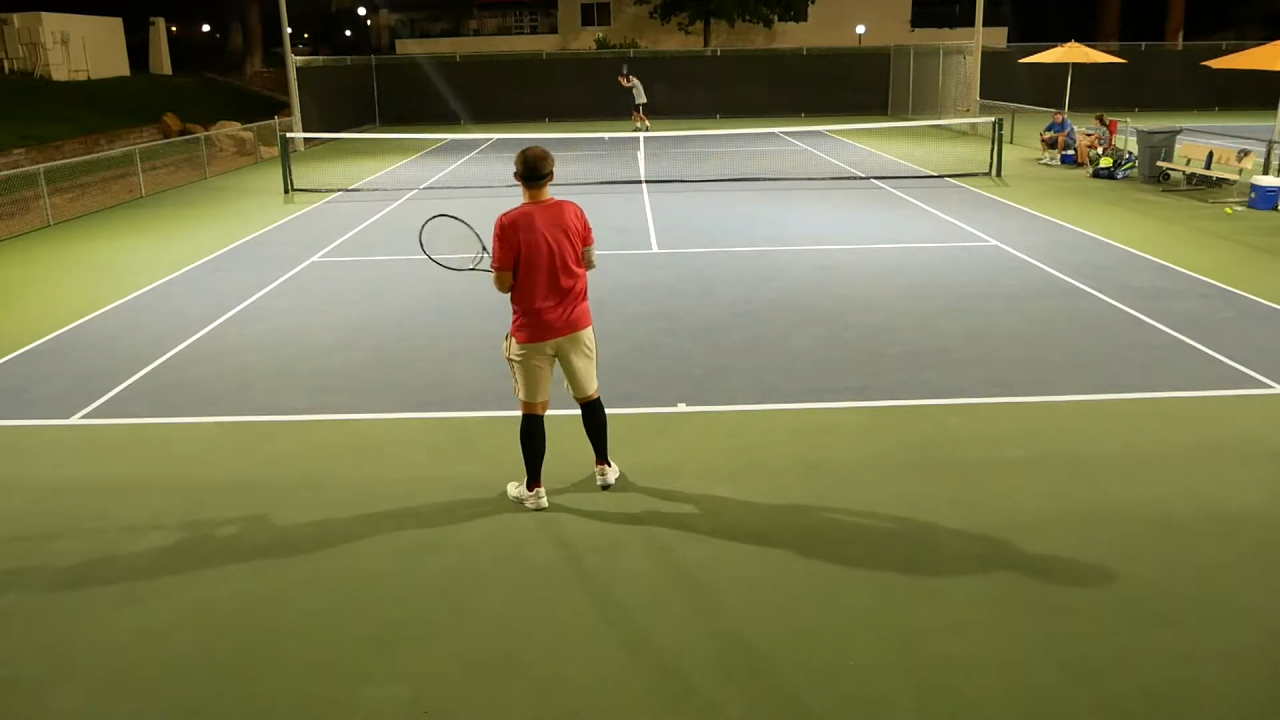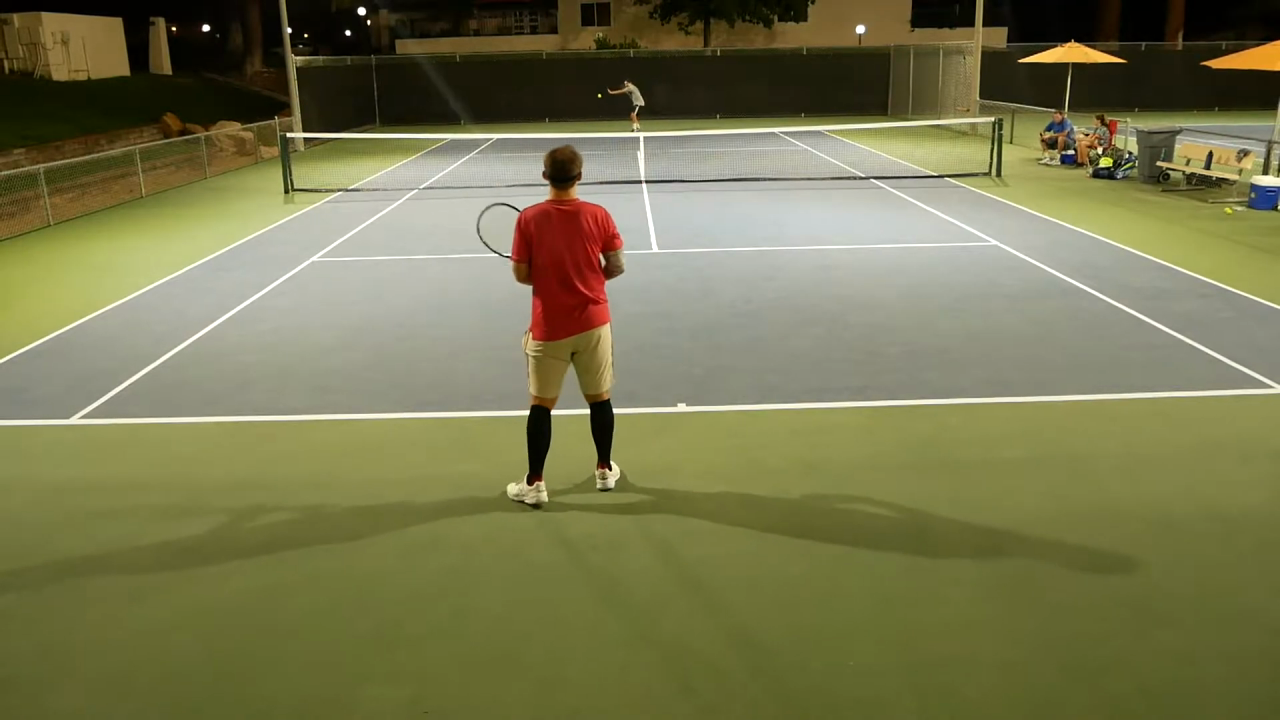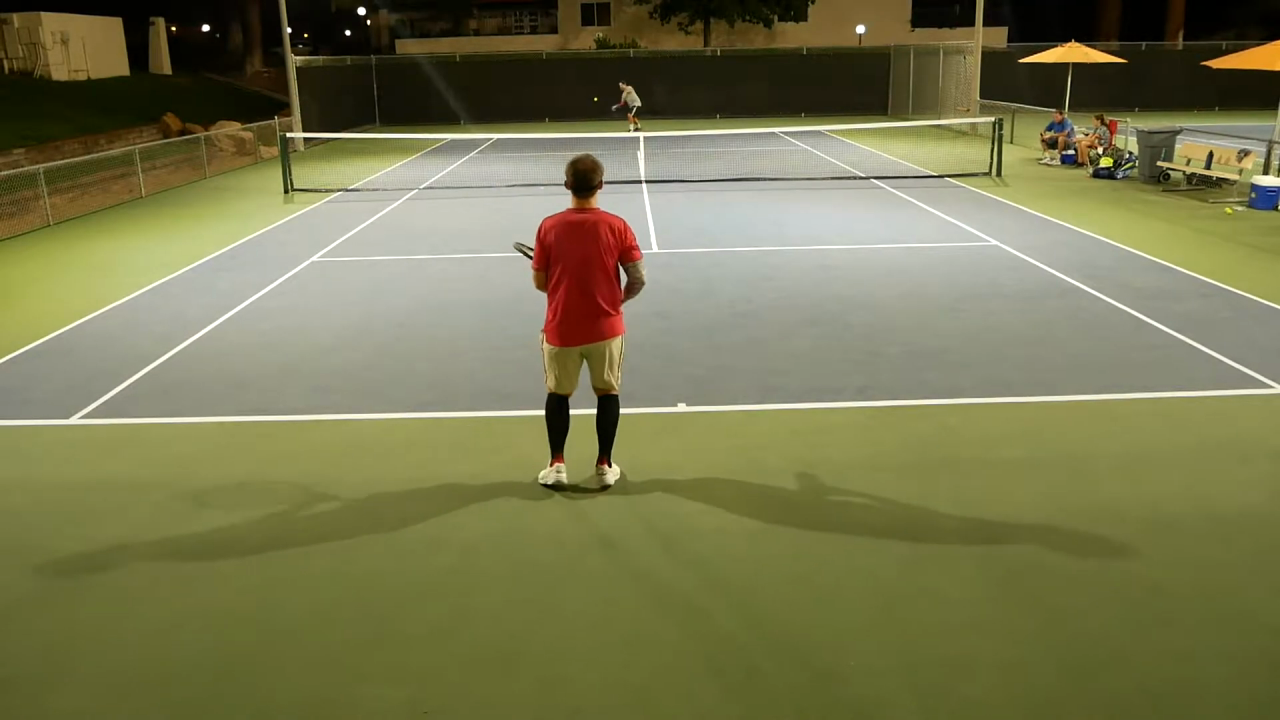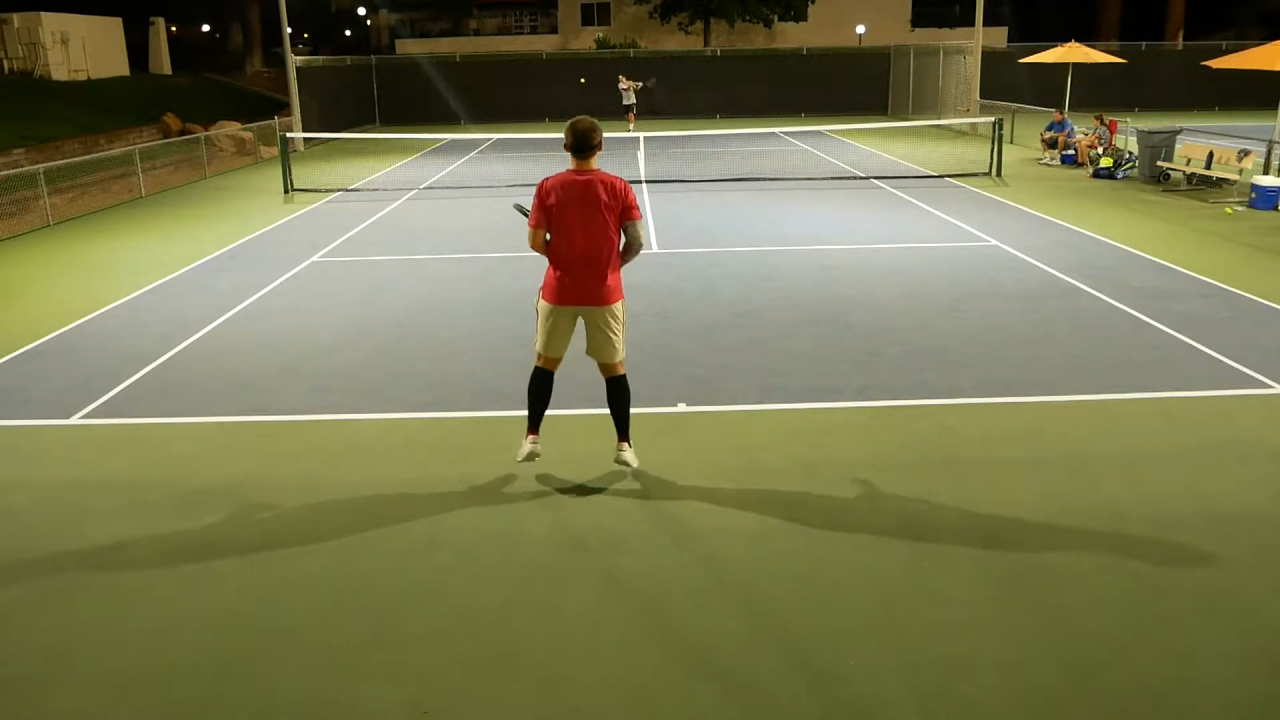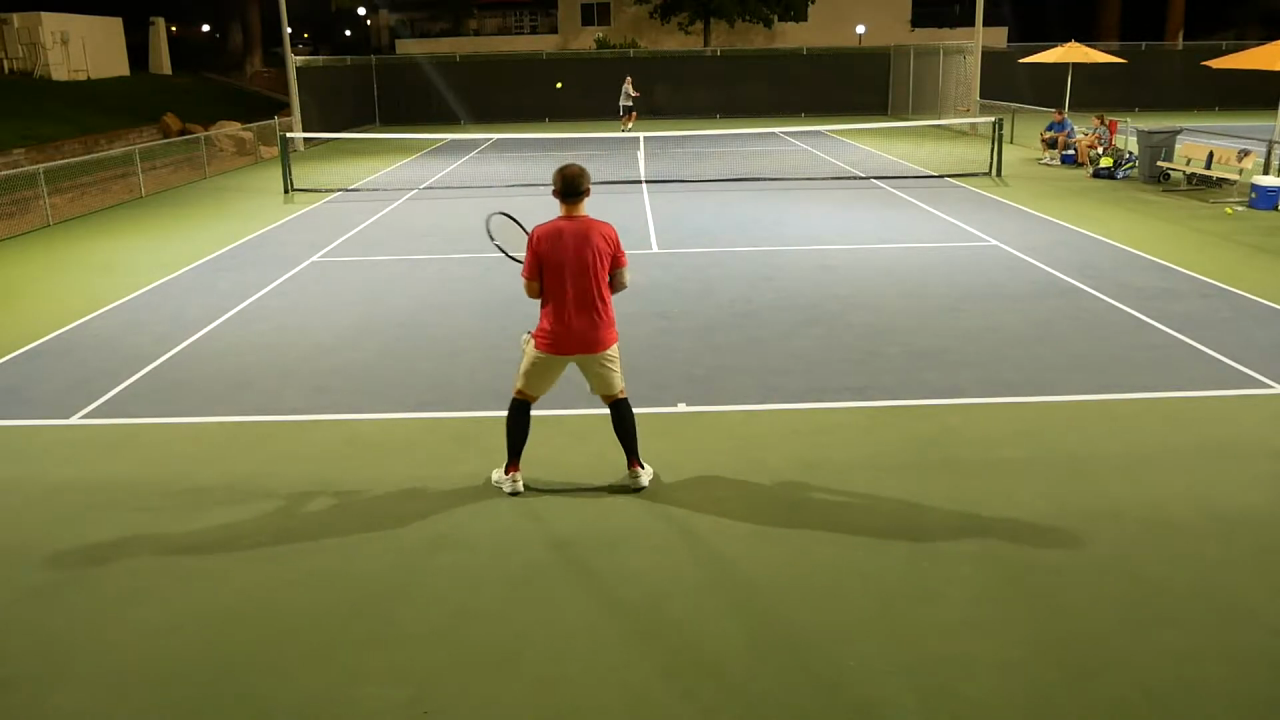
dt=0.3s
person 1, frame 1
left shoulder: (508, 222)
right shoulder: (573, 213)
left elbow: (504, 283)
right elbow: (589, 263)
left hip: (532, 331)
right hip: (576, 324)
left knee: (533, 409)
right knee: (589, 397)
left ankle: (534, 488)
right ankle: (604, 467)
person 1, frame 2
left shoulder: (529, 218)
right shoulder: (598, 216)
left elbow: (521, 275)
right elbow: (617, 267)
left hip: (548, 328)
right hip: (593, 323)
left knee: (541, 404)
right knee: (599, 397)
left ankle: (534, 483)
right ankle: (604, 469)
person 1, frame 3
left shoulder: (549, 227)
right shoulder: (617, 226)
left elbow: (540, 282)
right elbow: (638, 280)
left hip: (561, 330)
right hip: (605, 328)
left knee: (558, 393)
right knee: (607, 391)
left ankle: (557, 463)
right ankle: (604, 465)
person 1, frame 4
left shoulder: (548, 187)
right shoulder: (619, 188)
left elbow: (535, 242)
right elbow: (636, 242)
left hip: (559, 293)
right hip: (604, 294)
left knee: (545, 364)
right knee: (614, 369)
left ankle: (532, 437)
right ankle: (624, 445)
person 1, frame 5
left shoulder: (540, 235)
right shoulder: (607, 233)
left elbow: (532, 291)
right elbow: (621, 283)
left hip: (552, 339)
right hip: (599, 337)
left knee: (522, 396)
right knee: (616, 396)
left ankle: (512, 472)
right ankle: (636, 467)
